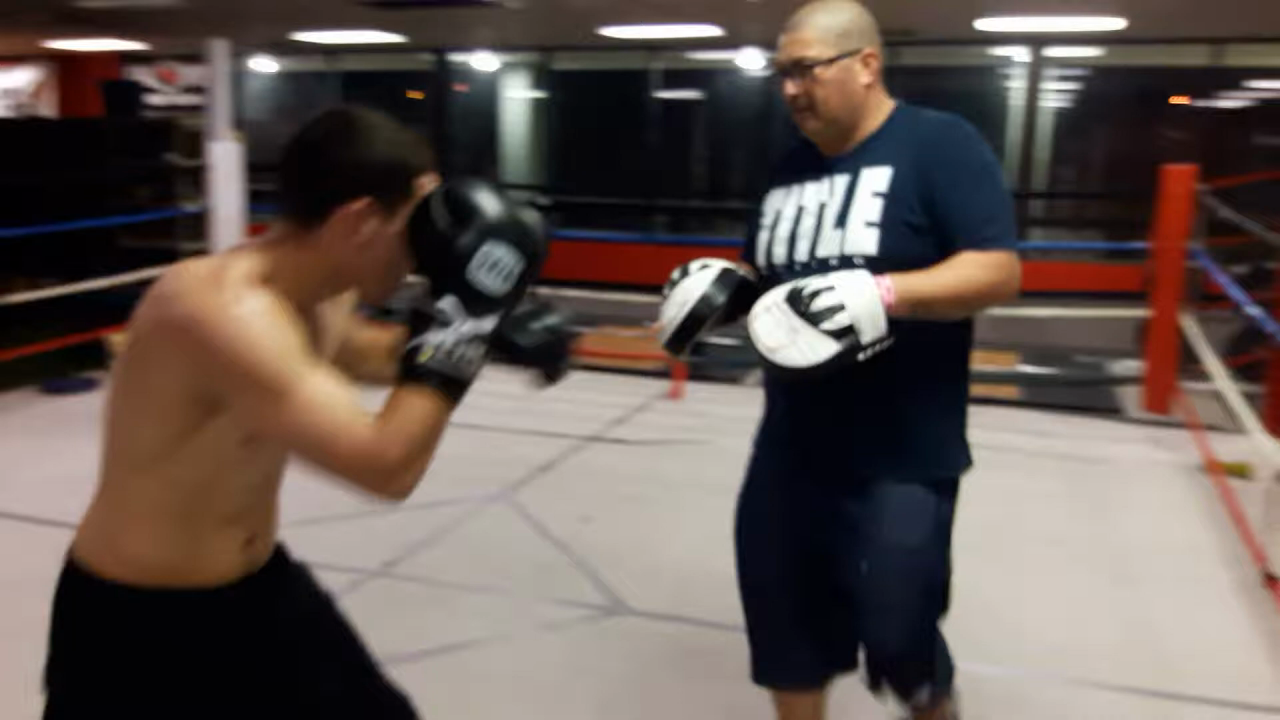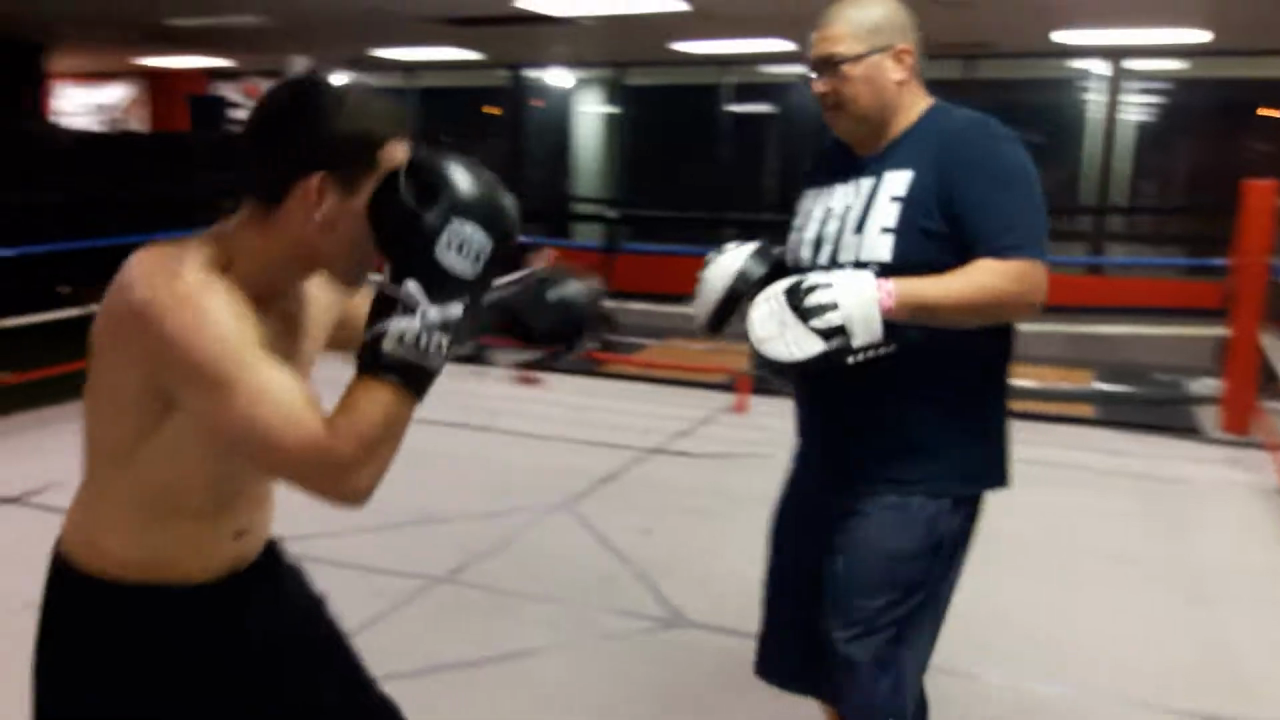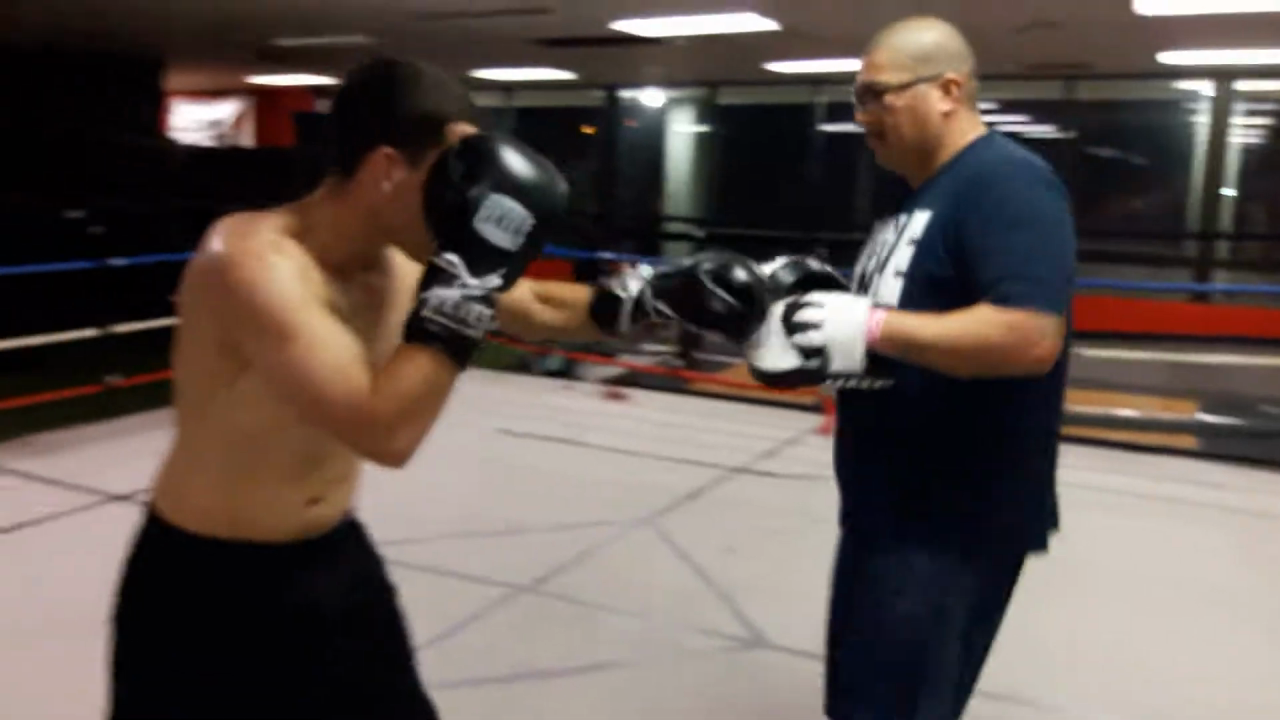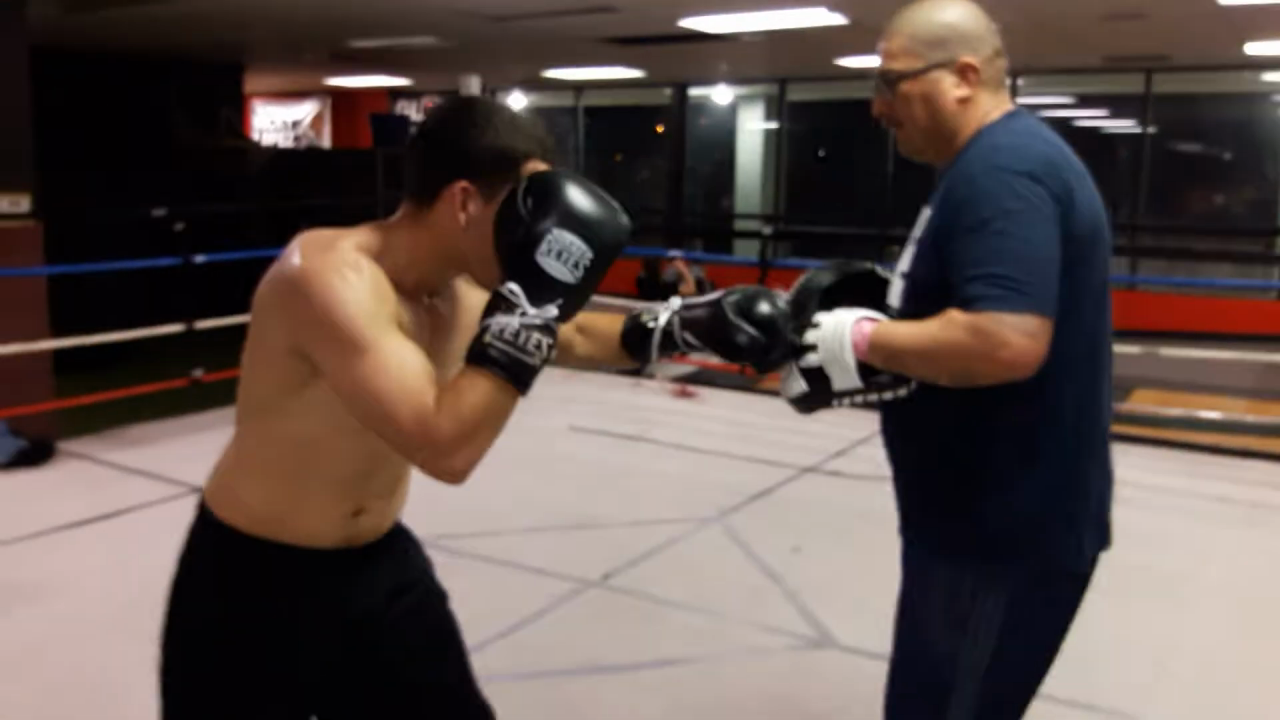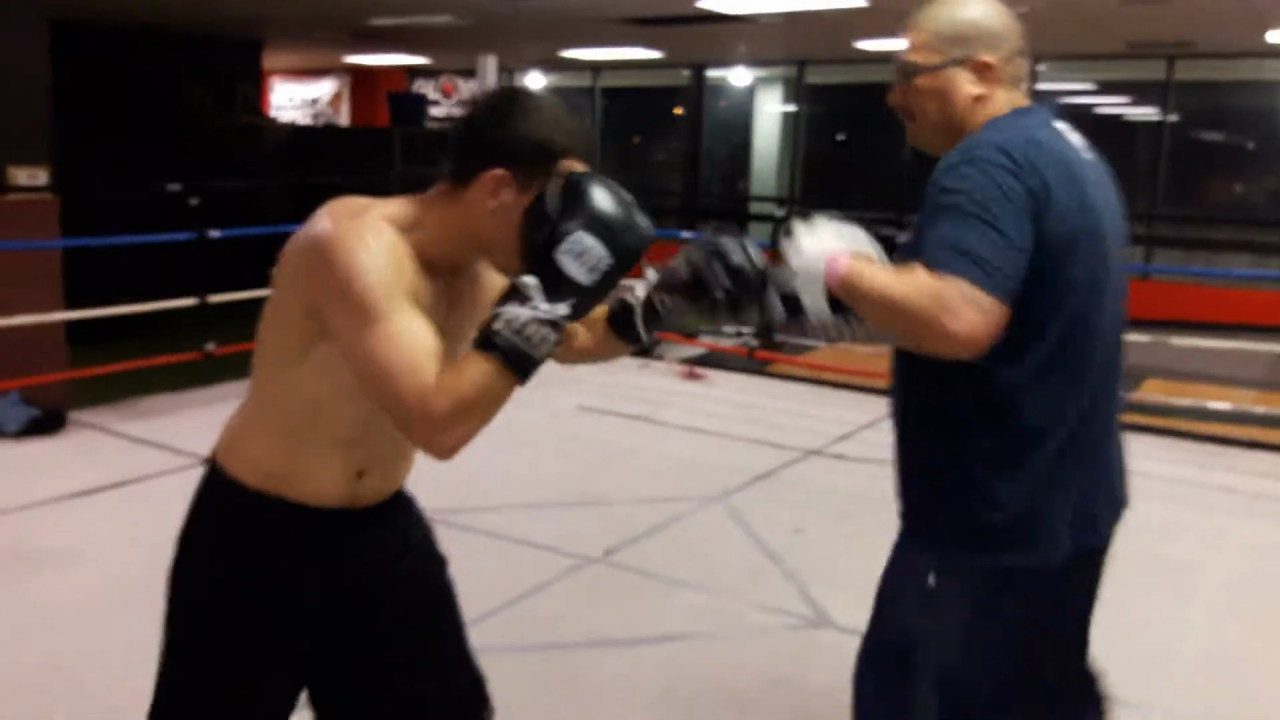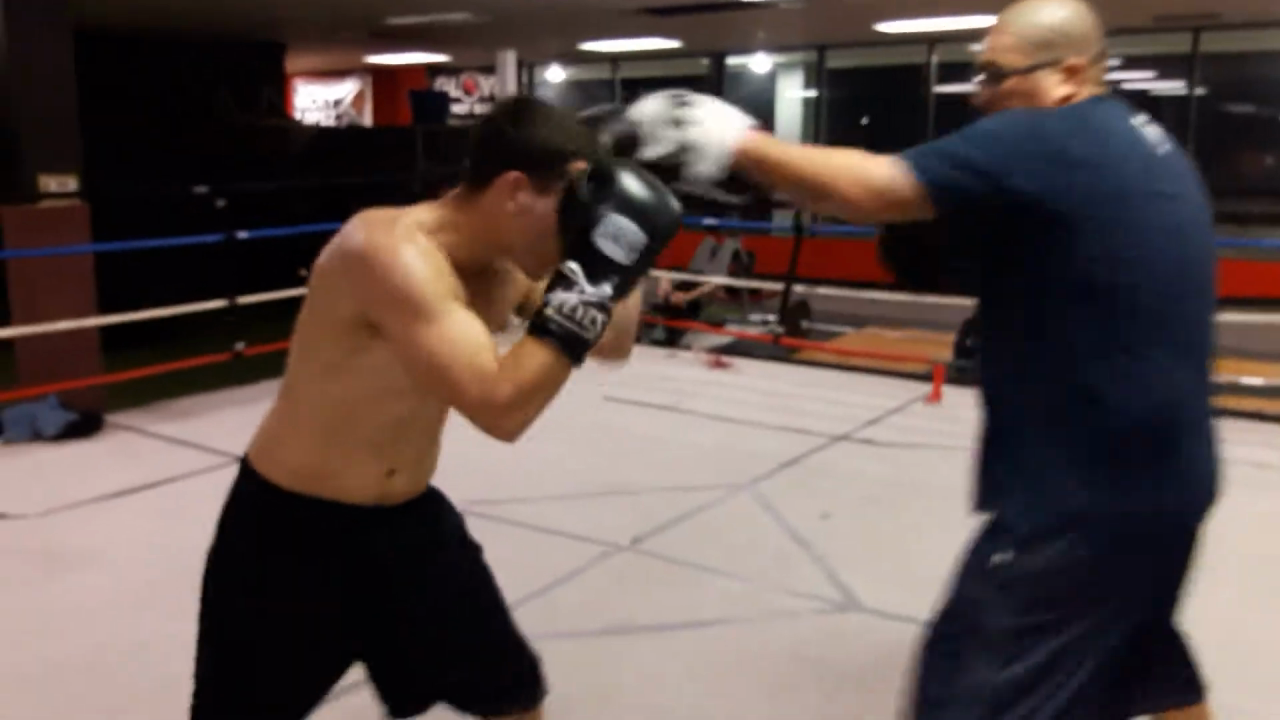
dt=0.2s
person 1, frame 1
left shoulder: (941, 146)
right shoulder: (793, 166)
left elbow: (998, 271)
left wrist: (883, 296)
right wrist: (723, 286)
left hip: (899, 453)
right hip: (791, 442)
left knee: (895, 624)
right knee: (779, 600)
person 1, frame 2
left shoulder: (971, 148)
right shoulder: (833, 164)
left elbow: (1022, 283)
left wrist: (887, 299)
right wrist: (759, 280)
left hip: (925, 464)
right hip: (834, 454)
left knee: (868, 656)
right knee: (807, 634)
person 1, frame 3
left shoulder: (1003, 183)
right shoulder: (936, 188)
left elbow: (1027, 340)
left wrist: (871, 330)
right wrist: (829, 305)
left hip: (959, 514)
right hip: (902, 500)
person 1, frame 4
left shoulder: (998, 172)
right shoulder: (1020, 154)
left elbow: (1003, 344)
left wrist: (866, 341)
right wrist: (890, 301)
left hip: (1007, 519)
right hip: (1019, 504)
person 1, frame 5
left shoulder: (993, 164)
right shoulder: (1057, 151)
left elbow: (956, 322)
left wrist: (840, 271)
right wrist: (883, 275)
left hip: (993, 513)
right hip: (1076, 490)
person 1, frame 6
left shoulder: (1047, 145)
right shoulder: (1149, 149)
left elbow: (871, 190)
left wrist: (733, 144)
right wrist: (967, 253)
left hip: (1084, 488)
right hip: (1164, 474)
right knee: (1138, 659)
person 2, frame 1
left shoulder: (320, 296)
right shoulder: (220, 312)
left elbow: (353, 353)
right elbow: (388, 467)
left wrist: (477, 326)
right wrist: (463, 304)
left hip: (256, 587)
person 2, frame 2
left shoulder: (312, 275)
right shoulder: (175, 300)
left elbow: (371, 320)
right elbow: (343, 471)
left wrist: (447, 298)
right wrist: (432, 295)
left hip: (251, 587)
person 2, frame 3
left shoulder: (401, 256)
right shoulder: (251, 259)
left elbow: (534, 312)
right elbow: (385, 434)
left wrist: (662, 291)
right wrist: (473, 270)
left hip: (331, 557)
right hip: (209, 583)
person 2, frame 4
left shoulder: (467, 283)
right shoulder: (328, 275)
left elbow: (575, 338)
right elbow: (446, 449)
left wrist: (694, 324)
right wrist: (535, 298)
left hip: (377, 562)
right hip: (254, 581)
person 2, frame 5
left shoulder: (486, 260)
right shoulder: (352, 241)
left elbow: (582, 349)
right elbow: (440, 424)
left wrist: (668, 291)
right wrist: (544, 291)
left hip: (377, 525)
right hip: (261, 534)
person 2, frame 6
left shoulder: (498, 258)
right shoulder: (388, 251)
left elbow: (611, 344)
right elbow: (503, 411)
left wrist: (611, 267)
right wrist: (595, 274)
left hip: (406, 519)
right hip: (289, 531)
